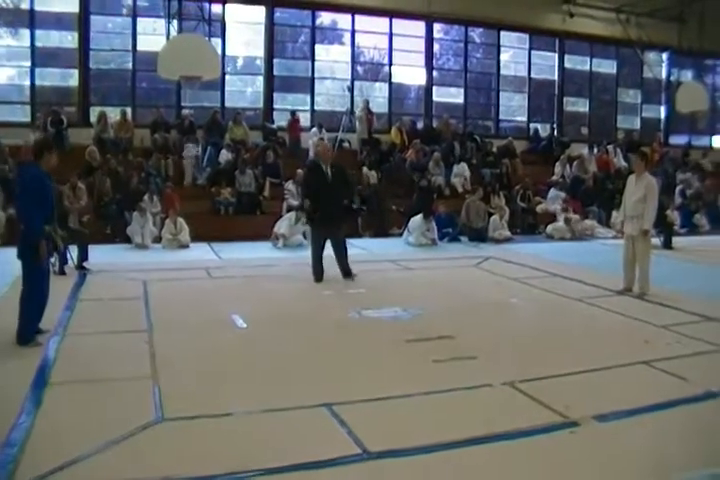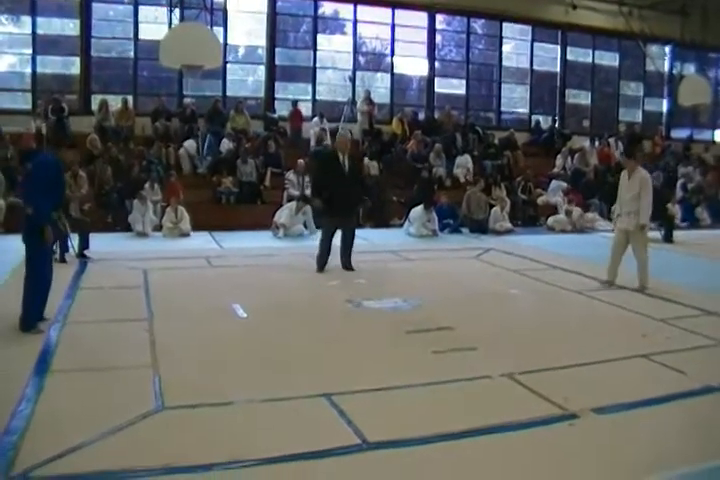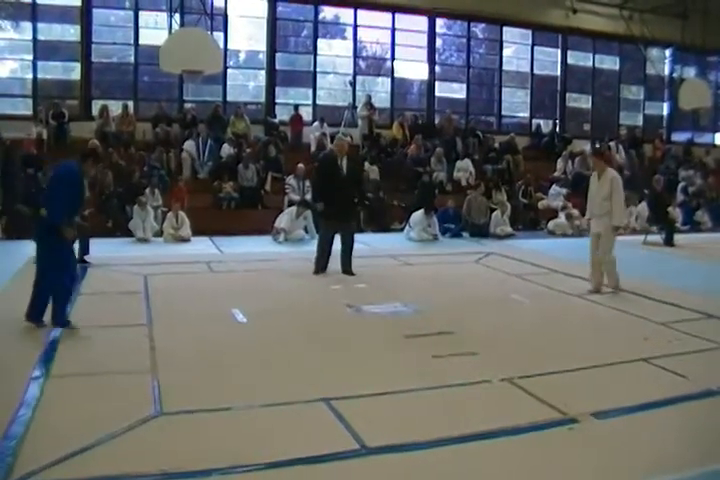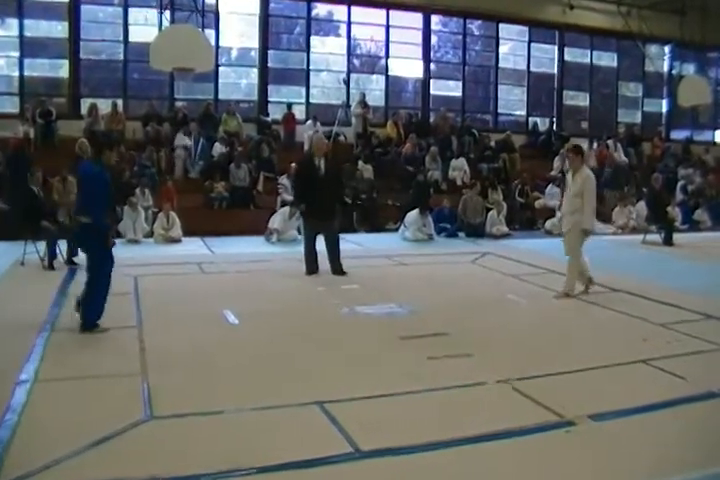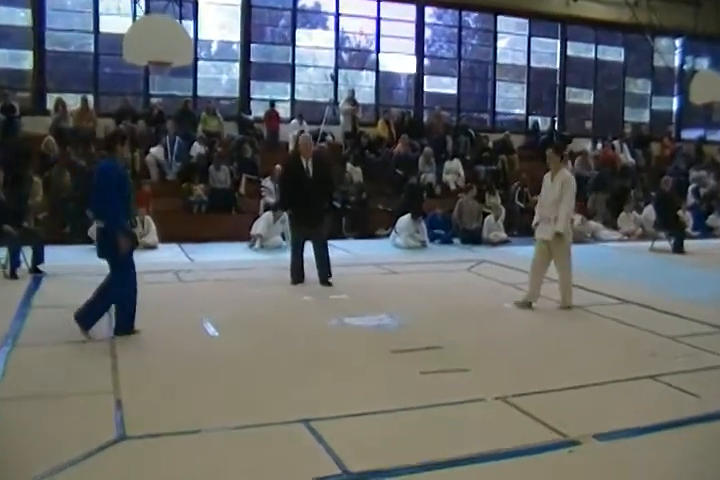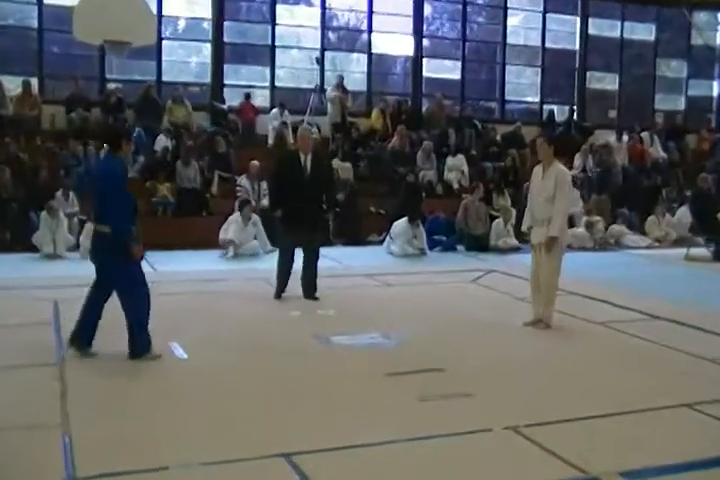
dt=0.5s
person 1, frame 1
left shoulder: (37, 175)
right shoulder: (33, 177)
right elbow: (30, 213)
left wrist: (47, 234)
right wrist: (40, 240)
left hip: (38, 236)
right hip: (34, 239)
left knee: (39, 286)
right knee: (35, 287)
left ankle: (31, 326)
right ankle: (25, 335)
person 1, frame 2
left shoulder: (44, 161)
right shoulder: (49, 164)
right elbow: (39, 196)
left wrist: (48, 222)
right wrist: (46, 225)
left hip: (38, 221)
right hip: (39, 224)
left knee: (40, 272)
right knee: (39, 273)
left ankle: (34, 314)
right ankle: (28, 321)
person 1, frame 3
left shoulder: (67, 169)
right shoulder: (72, 173)
right elbow: (58, 201)
left wrist: (67, 225)
right wrist: (64, 226)
left hip: (48, 225)
right hip: (54, 228)
left knee: (47, 272)
right knee: (65, 273)
left ankle: (34, 315)
right ankle: (59, 318)
person 1, frame 4
left shoulder: (85, 167)
right shoulder: (96, 172)
right elbow: (99, 206)
right wrist: (107, 232)
left hip: (87, 225)
right hip: (95, 229)
left knee: (99, 269)
right knee: (99, 274)
left ankle: (84, 303)
right ankle: (89, 322)
person 1, frame 5
left shoulder: (109, 168)
right shoulder: (111, 170)
right elbow: (108, 206)
left wrist: (125, 230)
right wrist: (119, 234)
left hip: (113, 230)
right hip: (113, 232)
left knee: (126, 279)
right knee: (119, 279)
left ankle: (124, 325)
right ankle: (85, 316)
person 1, frame 6
left shoulder: (103, 166)
right shoulder: (116, 169)
right elbow: (121, 209)
right wrist: (132, 242)
left hip: (102, 237)
right hip: (116, 240)
left knee: (102, 288)
right knee: (136, 293)
left ankle: (81, 339)
right ankle: (140, 348)
person 2, frame 1
left shoulder: (650, 181)
right shoulder: (630, 179)
left elbow: (652, 206)
left wrist: (647, 226)
right wrist: (622, 220)
left hip: (641, 224)
right hip: (629, 223)
left knee: (642, 258)
right knee: (628, 258)
left ankle: (643, 288)
right ankle: (628, 285)
person 2, frame 2
left shoulder: (644, 176)
right shoulder: (623, 174)
left elbow: (646, 200)
left wrist: (643, 221)
right wrist: (617, 214)
left hip: (637, 219)
right hip: (623, 218)
left knee: (640, 253)
right knee: (616, 249)
left ankle: (643, 282)
right ankle: (610, 278)
person 2, frame 3
left shoulder: (613, 177)
right shoulder: (594, 176)
left elbow: (618, 201)
left wrist: (617, 222)
right wrist: (589, 216)
left hip: (608, 221)
right hip: (596, 220)
left knee: (604, 254)
right knee: (594, 255)
left ankle: (614, 281)
right ankle: (596, 284)
person 2, frame 4
left shoulder: (587, 176)
right shoulder: (570, 173)
left elbow: (589, 202)
left wrist: (587, 225)
right wrist: (562, 216)
left hip: (579, 221)
right hip: (568, 219)
left knee: (573, 255)
right knee: (573, 253)
left ankle: (568, 289)
right ankle: (587, 279)
person 2, frame 5
left shoulder: (567, 178)
right shoulder: (547, 177)
left elbow: (567, 206)
left wrist: (560, 229)
right wrist: (537, 222)
left hip: (558, 229)
right hip: (544, 227)
left knee: (563, 266)
right knee: (537, 265)
left ankle: (567, 301)
right ankle: (529, 299)
person 2, frame 6
left shoulder: (561, 173)
right shoulder: (536, 170)
left elbow: (562, 206)
left wrist: (554, 234)
right wrist: (528, 226)
left hip: (552, 231)
right hip: (538, 229)
left knee: (548, 276)
right knee: (536, 275)
person 3, frame 1
left shoulder: (338, 169)
right shoulder: (311, 169)
left elbow: (346, 186)
right elbow: (306, 188)
left wrist: (349, 199)
right wrist: (307, 200)
left hip: (335, 213)
right hip: (318, 214)
left knee: (340, 244)
right knee: (317, 246)
left ankle: (346, 271)
right ankle: (318, 273)
person 3, frame 2
left shoulder: (355, 160)
right shoulder: (327, 158)
left elbow: (360, 181)
right elbow: (318, 178)
left wrist: (360, 198)
right wrist: (318, 196)
left hip: (350, 204)
right hip: (331, 203)
left knee: (348, 235)
right knee: (326, 235)
left ankle: (346, 262)
right ankle: (321, 263)
person 3, frame 3
left shoulder: (354, 164)
right shoulder: (326, 162)
left elbow: (359, 183)
right elbow: (318, 183)
left wrist: (357, 198)
right wrist: (319, 200)
left hip: (348, 206)
right hip: (329, 206)
left knee: (348, 240)
right knee: (325, 239)
left ankle: (346, 267)
right ankle: (320, 266)
person 3, frame 4
left shoulder: (332, 163)
right shoulder: (304, 163)
left elbow: (339, 184)
right elbow: (298, 184)
left wrist: (338, 201)
right wrist: (300, 202)
left hip: (329, 207)
right hip: (310, 207)
left knee: (332, 238)
right knee: (309, 240)
left ankle: (336, 267)
right ankle: (311, 267)
person 3, frame 5
left shoulder: (321, 164)
right shoulder: (290, 165)
left elbow: (329, 184)
right elbow: (283, 187)
left wrist: (327, 201)
right wrist: (286, 206)
left hip: (317, 210)
right hip: (298, 211)
left knee: (321, 245)
right knee: (297, 246)
left ankle: (324, 277)
right ankle: (297, 276)
person 3, frame 6
left shoulder: (321, 162)
right shoulder: (286, 160)
left elbow: (329, 187)
right elbow: (275, 184)
left wrist: (329, 208)
right wrist: (276, 207)
left hip: (313, 215)
right hip: (290, 214)
left knee: (312, 255)
right knee: (285, 254)
left ankle: (309, 290)
right ankle: (280, 287)
